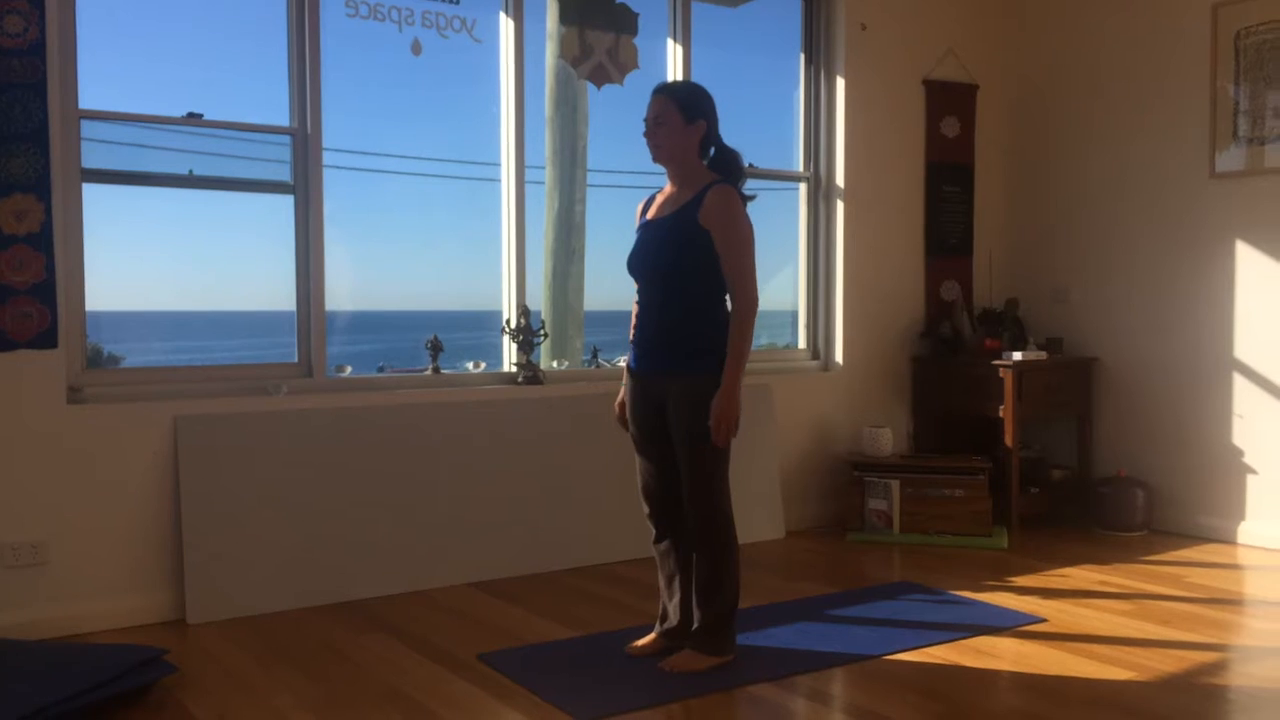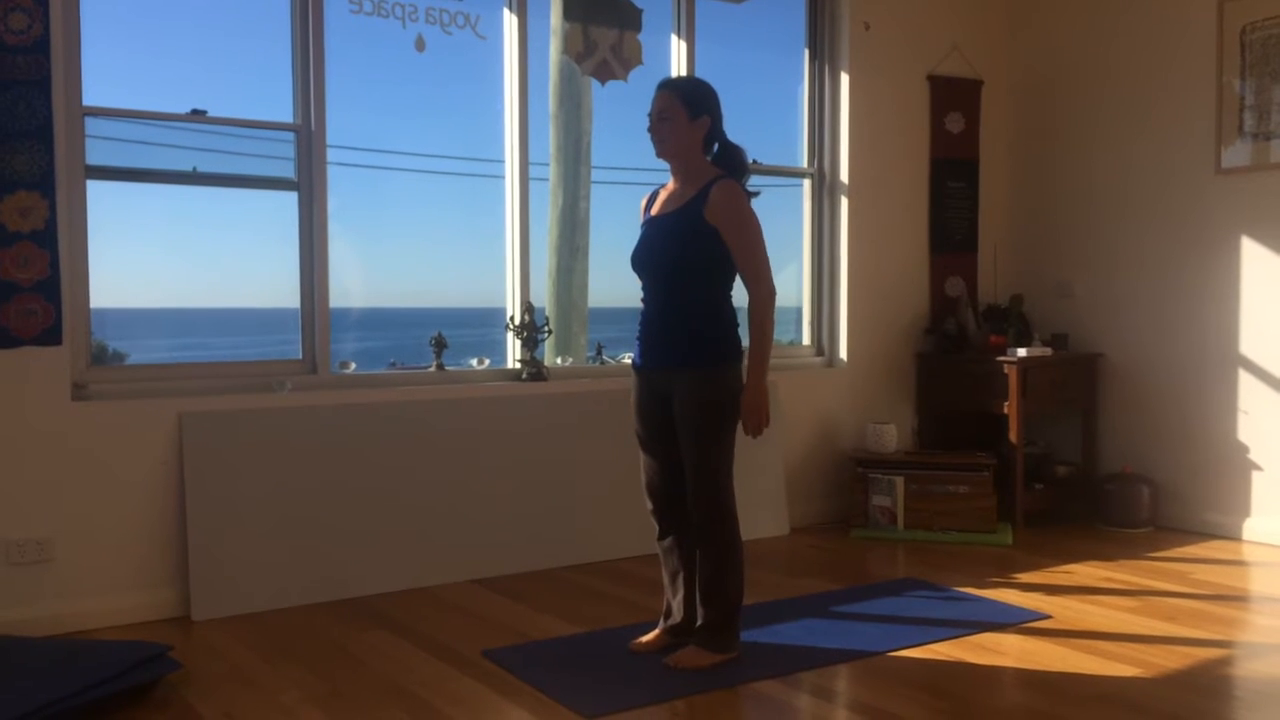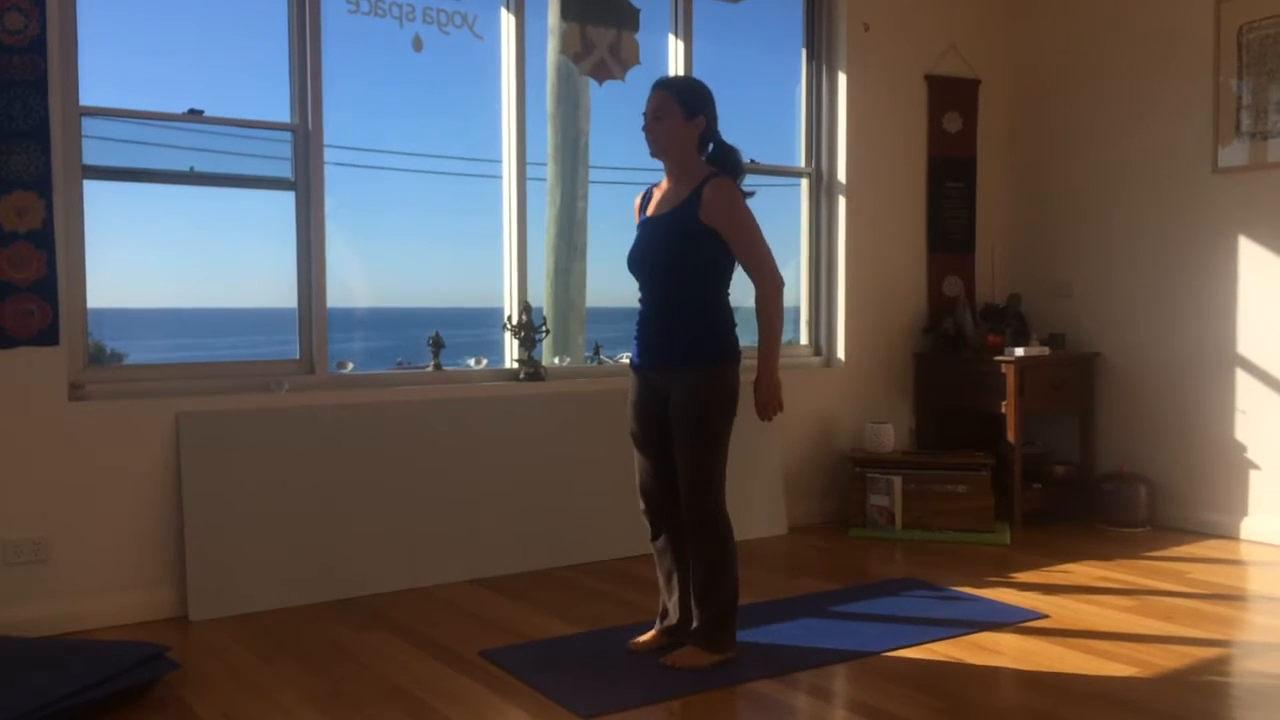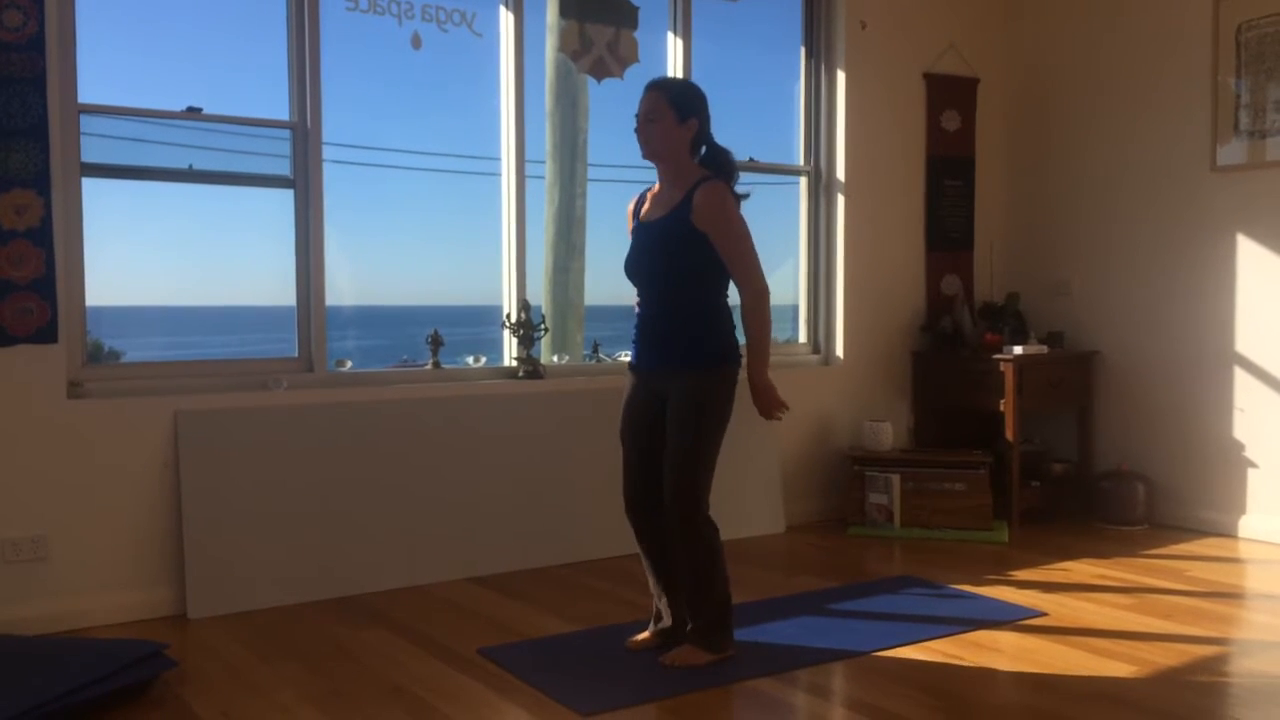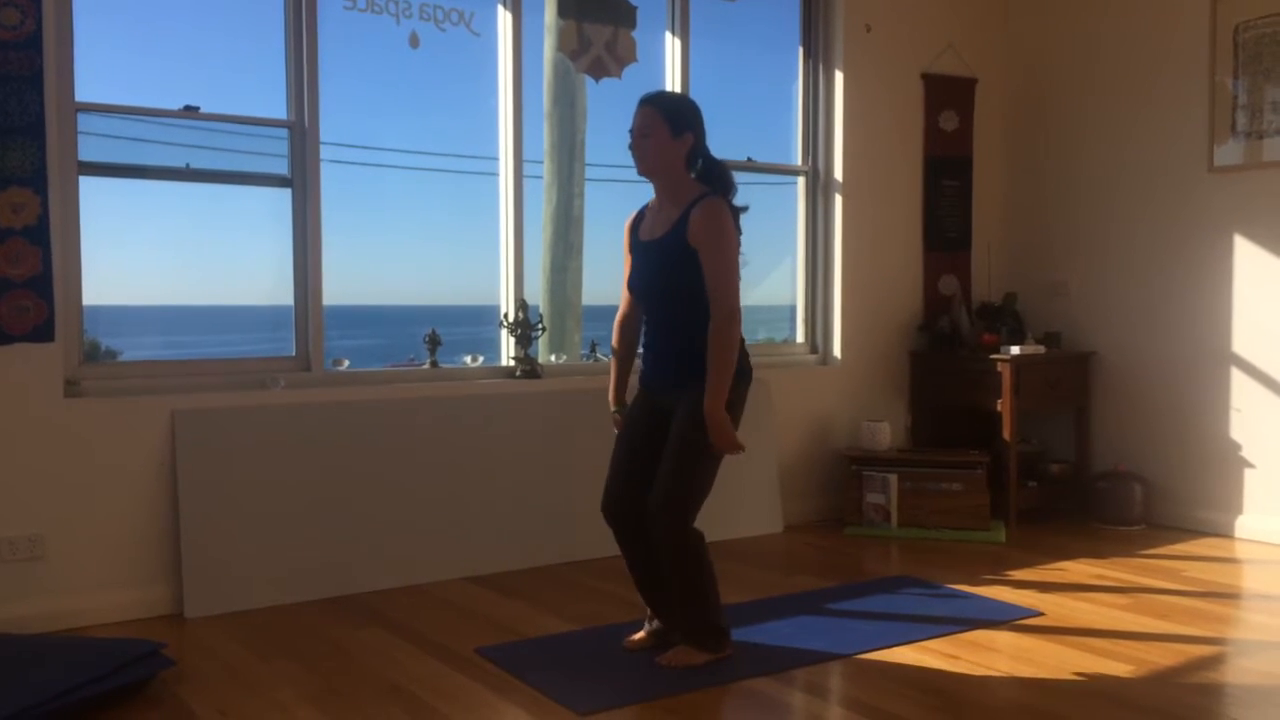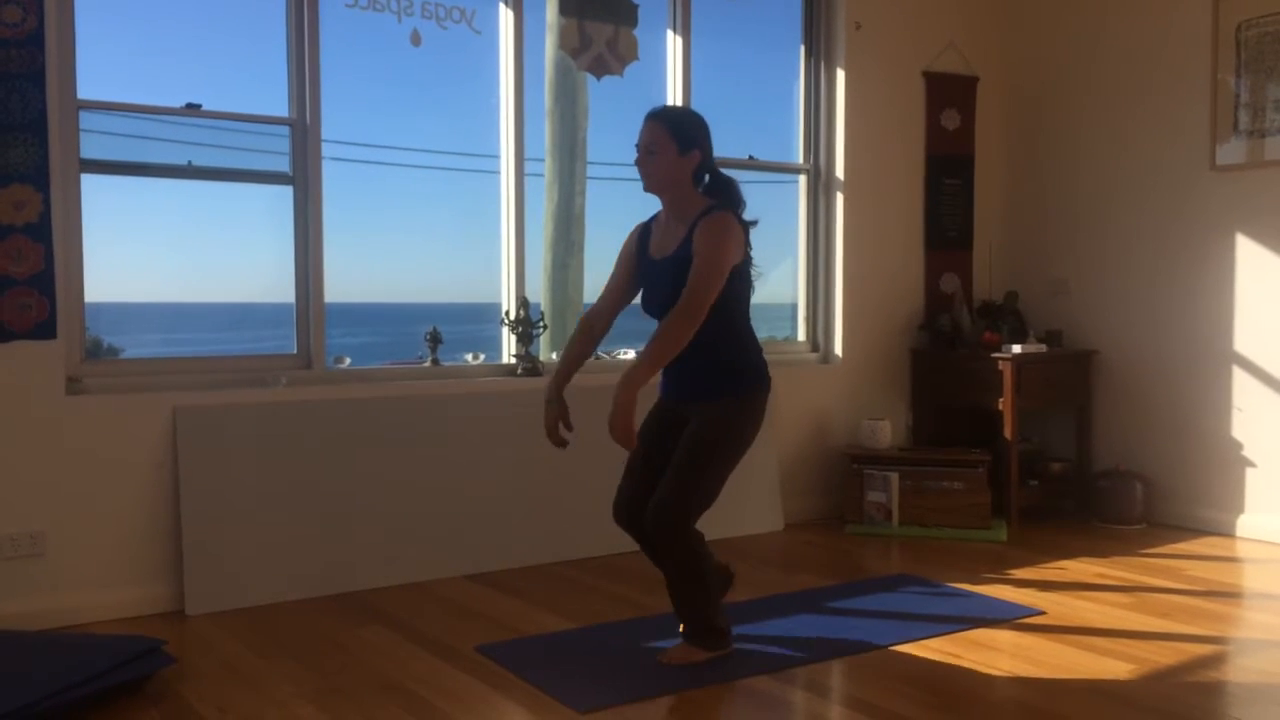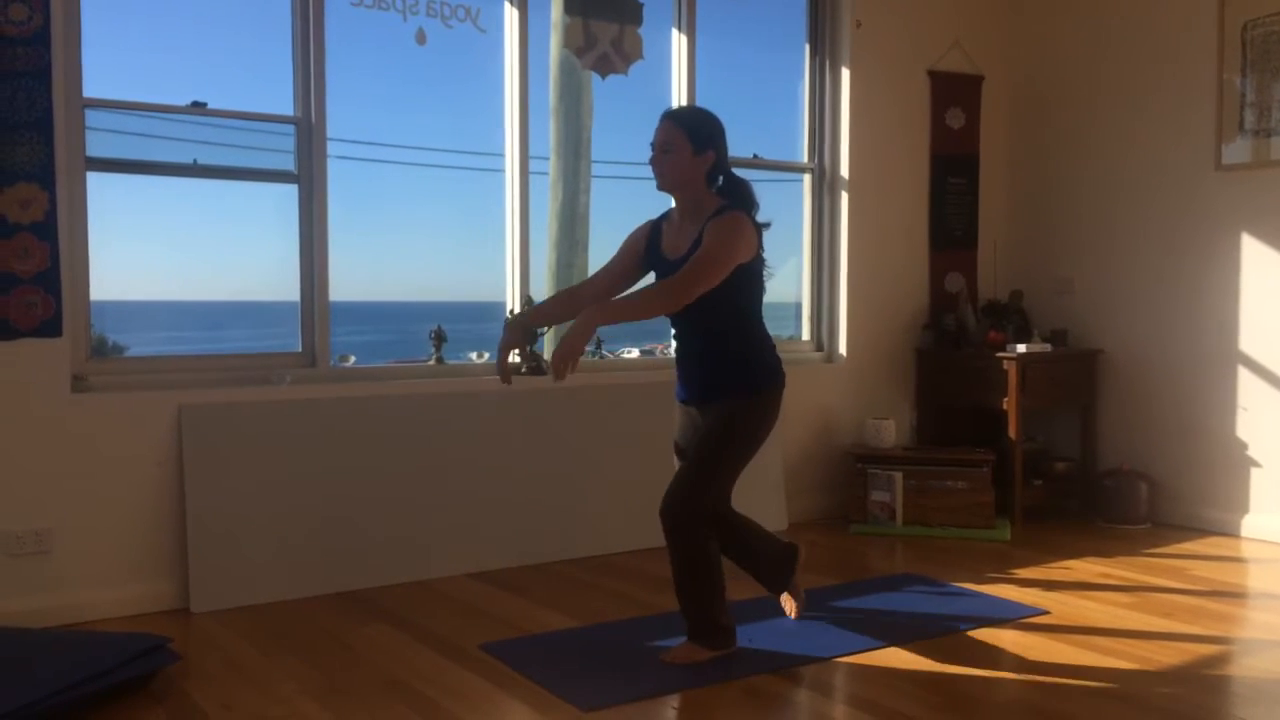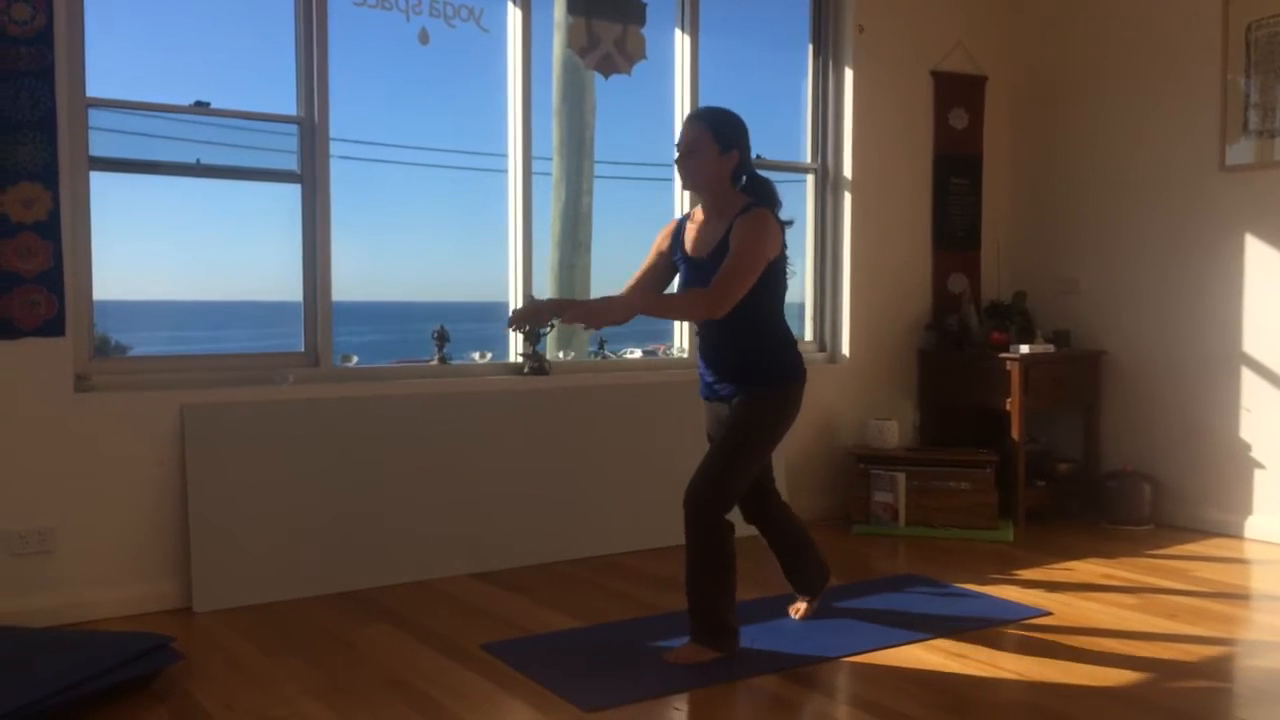
dt=0.5s
person 1, frame 1
left shoulder: (719, 202)
right shoulder: (649, 207)
left elbow: (744, 301)
left wrist: (730, 388)
right wrist: (628, 379)
left hip: (699, 375)
right hip: (649, 376)
left knee: (705, 506)
right knee: (662, 507)
left ankle: (713, 638)
right ankle: (674, 624)
person 1, frame 2
left shoulder: (723, 196)
right shoulder: (653, 201)
left elbow: (762, 291)
left wrist: (756, 381)
left hip: (706, 370)
right hip: (653, 369)
left knee: (708, 502)
right knee: (666, 502)
left ankle: (718, 634)
right ankle: (679, 619)
person 1, frame 3
left shoulder: (717, 195)
right shoulder: (646, 201)
left elbow: (769, 281)
left wrist: (767, 371)
left hip: (703, 368)
right hip: (650, 367)
left knee: (699, 500)
right knee: (658, 500)
left ankle: (714, 634)
right ankle: (674, 620)
person 1, frame 4
left shoulder: (710, 198)
right shoulder: (639, 206)
left elbow: (754, 290)
left wrist: (758, 377)
left hip: (702, 372)
right hip: (648, 371)
left knee: (683, 503)
right knee: (641, 501)
left ankle: (711, 634)
right ankle: (670, 620)
person 1, frame 5
left shoulder: (710, 214)
right shoulder: (637, 224)
left elbow: (725, 315)
left wrist: (718, 406)
right wrist: (618, 395)
left hip: (709, 384)
right hip: (658, 386)
left knee: (669, 513)
right knee: (621, 505)
left ankle: (707, 635)
right ankle: (667, 619)
person 1, frame 6
left shoulder: (719, 227)
right shoulder: (643, 237)
left elbow: (688, 316)
right elbow: (599, 316)
left wrist: (628, 389)
right wrist: (556, 386)
left hip: (732, 395)
right hip: (679, 394)
left knee: (668, 514)
right knee: (630, 508)
left ankle: (708, 632)
right ankle: (711, 579)
person 1, frame 7
left shoulder: (733, 226)
right shoulder: (653, 234)
left elbow: (676, 294)
right elbow: (588, 290)
left wrist: (592, 321)
right wrist: (526, 320)
left hip: (747, 392)
right hip: (695, 395)
left knee: (682, 510)
right knee: (707, 511)
left ankle: (711, 635)
right ankle: (782, 565)
person 1, frame 8
left shoulder: (757, 223)
right shoulder: (678, 232)
left elbow: (716, 302)
right elbow: (626, 302)
left wrist: (631, 305)
right wrist: (560, 307)
left hip: (770, 385)
right hip: (720, 389)
left knee: (704, 500)
right knee: (756, 497)
left ankle: (713, 634)
right ankle: (813, 580)
